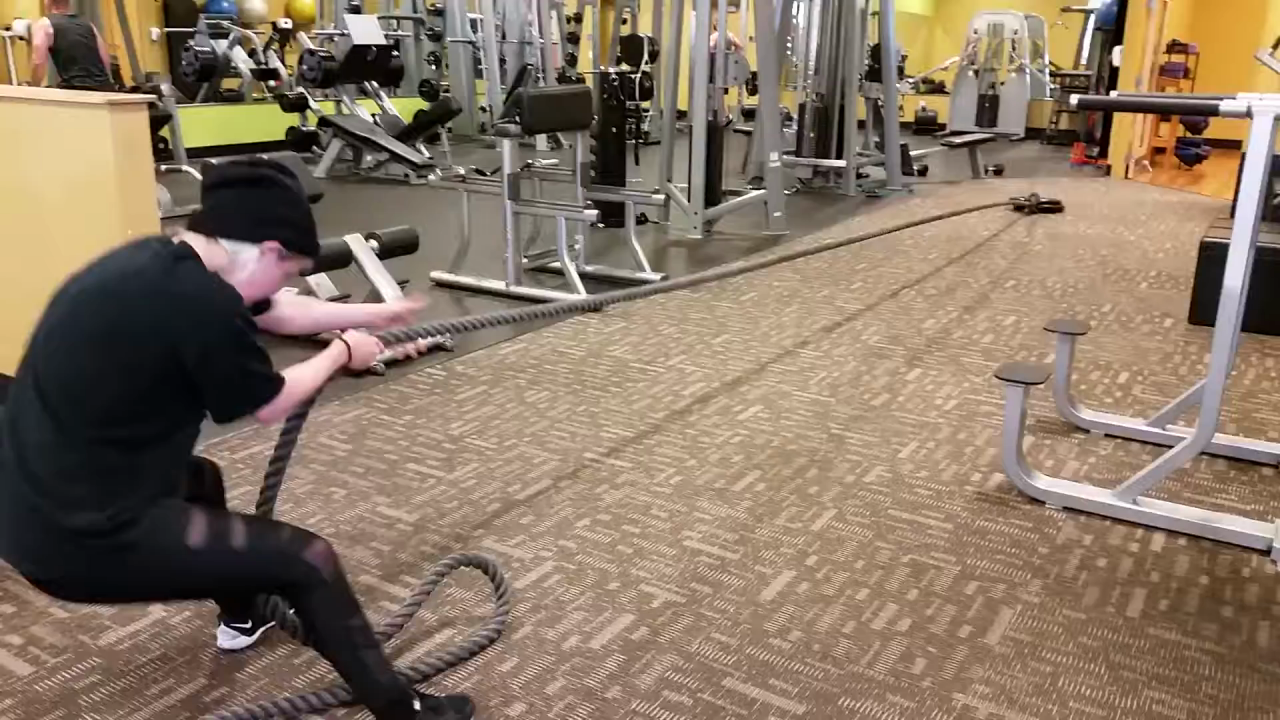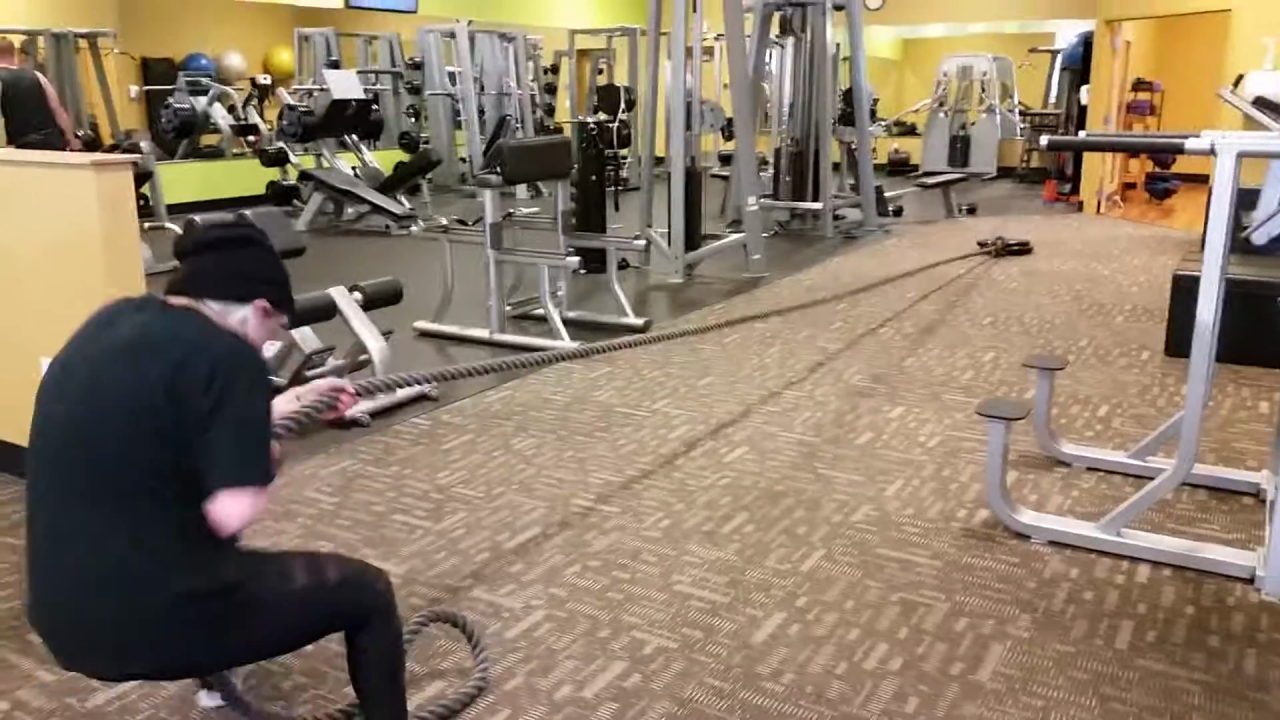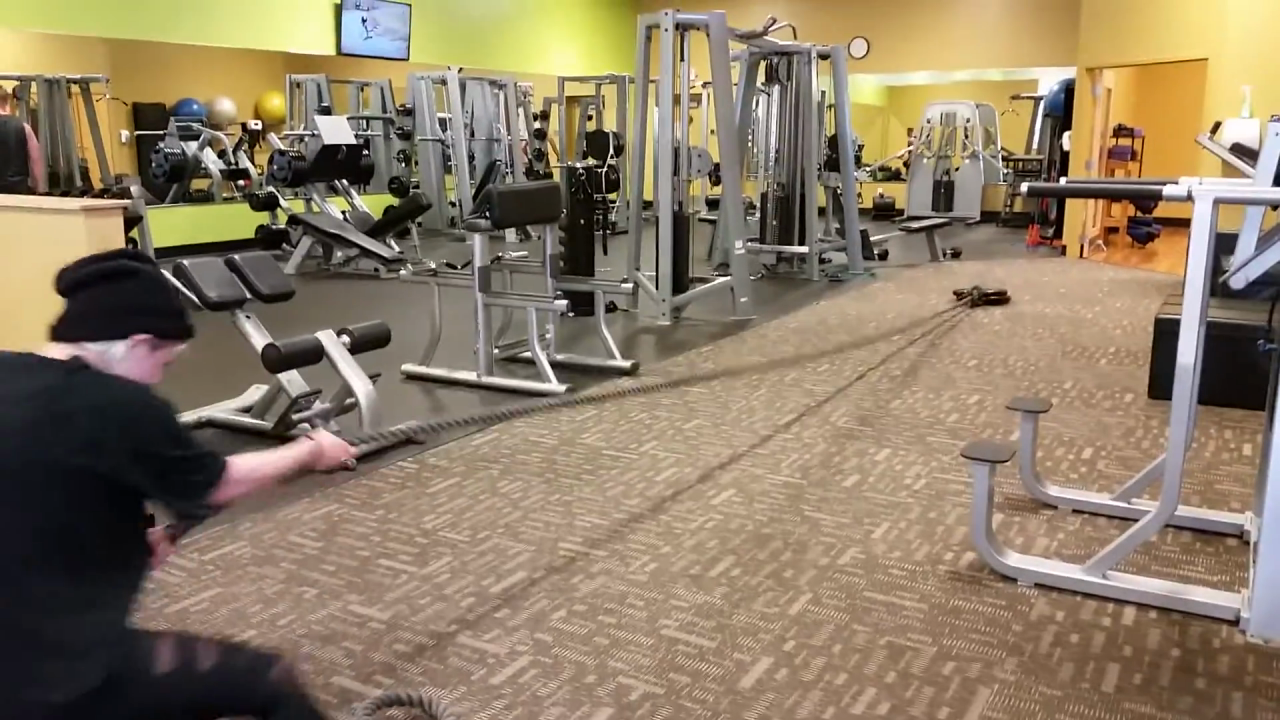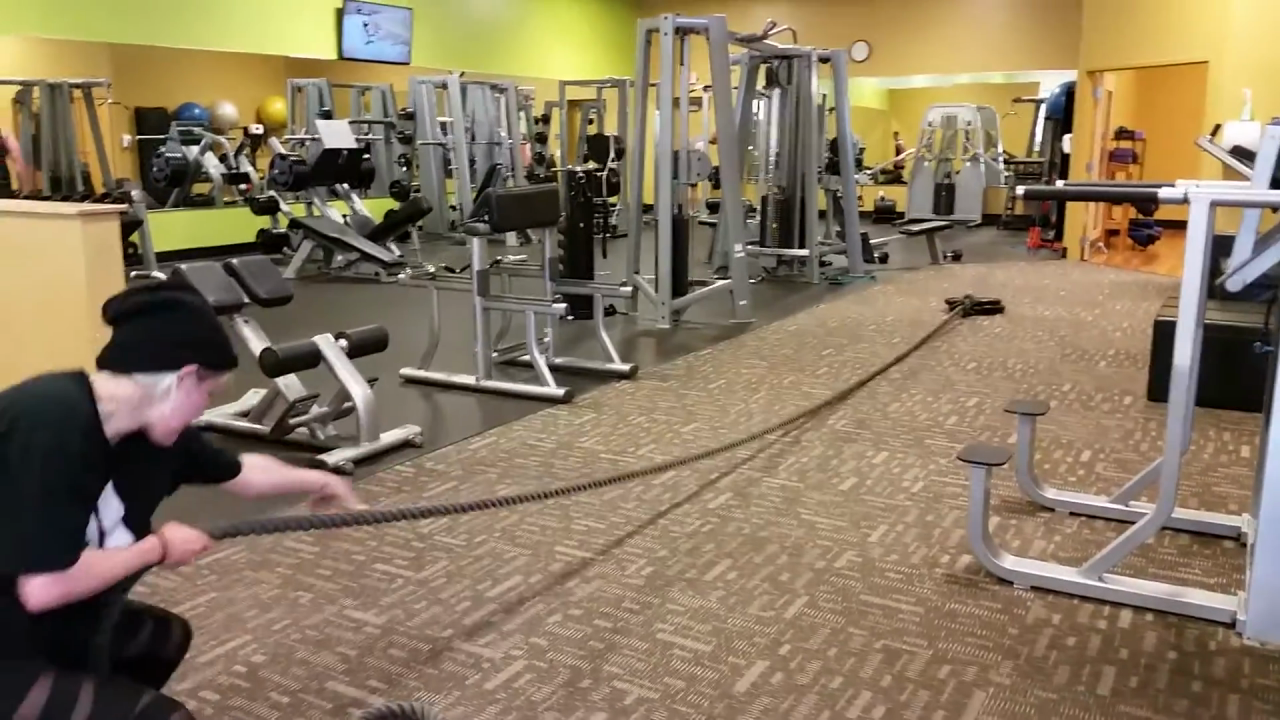
dt=0.7s
person 1, frame 1
left shoulder: (163, 261)
right shoulder: (197, 300)
left elbow: (271, 313)
right elbow: (270, 402)
left wrist: (377, 313)
right wrist: (345, 352)
right hip: (80, 537)
left knee: (196, 480)
right knee: (308, 561)
left ankle: (241, 616)
person 1, frame 2
left shoulder: (119, 321)
right shoulder: (224, 353)
right elbow: (233, 512)
left wrist: (298, 398)
right wrist: (264, 459)
right hip: (158, 614)
right knee: (367, 592)
person 1, frame 3
right shoulder: (115, 409)
right elbow: (221, 484)
left wrist: (129, 535)
right wrist: (312, 453)
right hip: (49, 676)
right knee: (263, 679)
person 1, frame 4
left shoulder: (151, 428)
right shoulder: (48, 426)
left elbow: (240, 472)
right elbow: (46, 585)
left wrist: (317, 480)
right wrist: (158, 548)
left knee: (164, 637)
